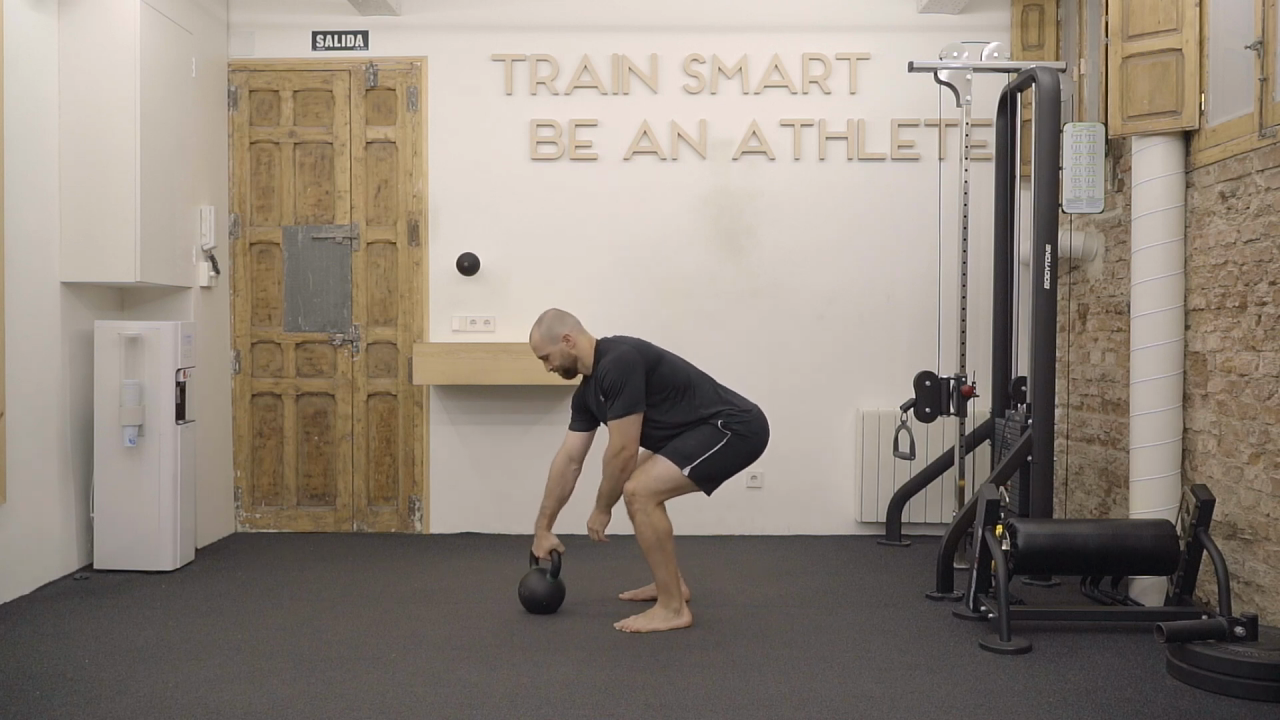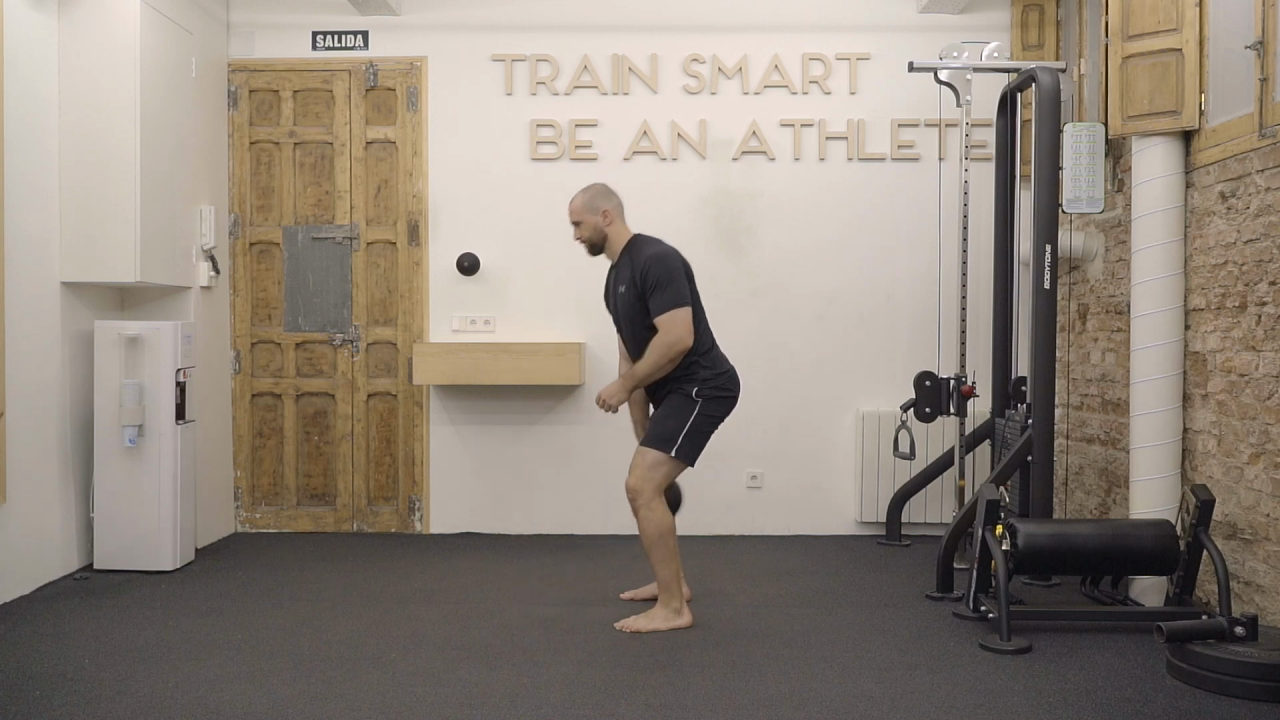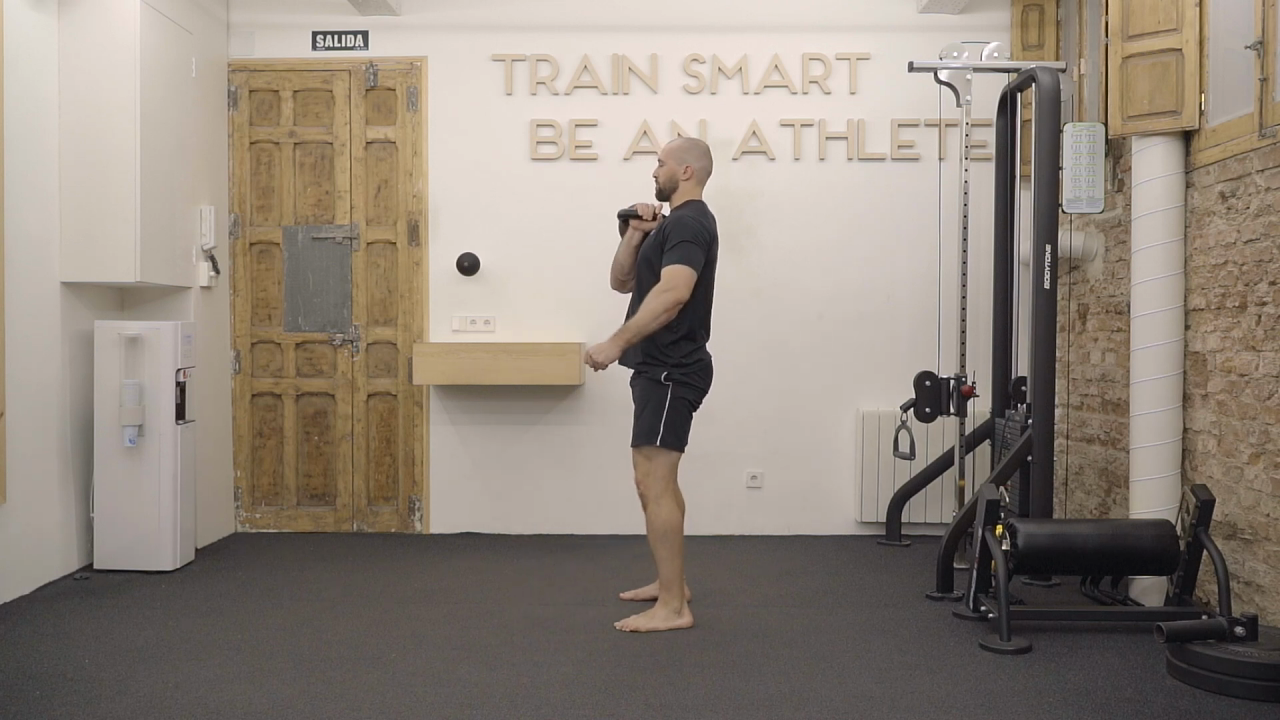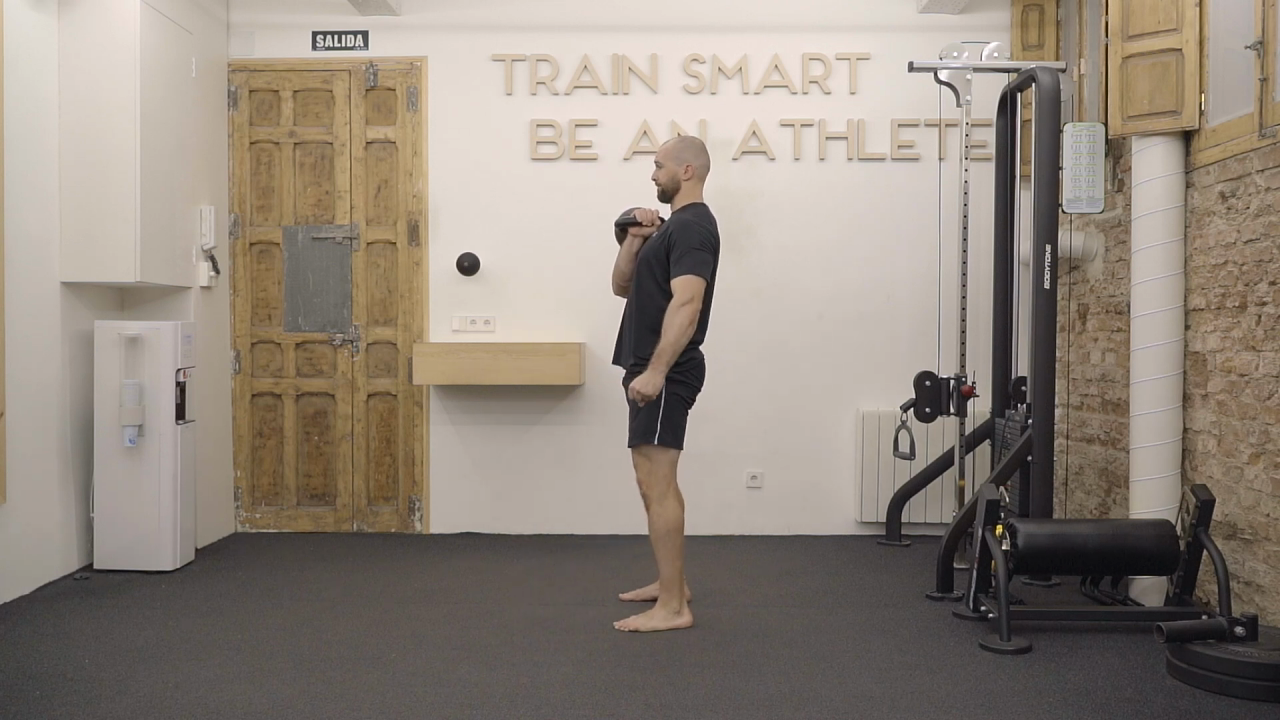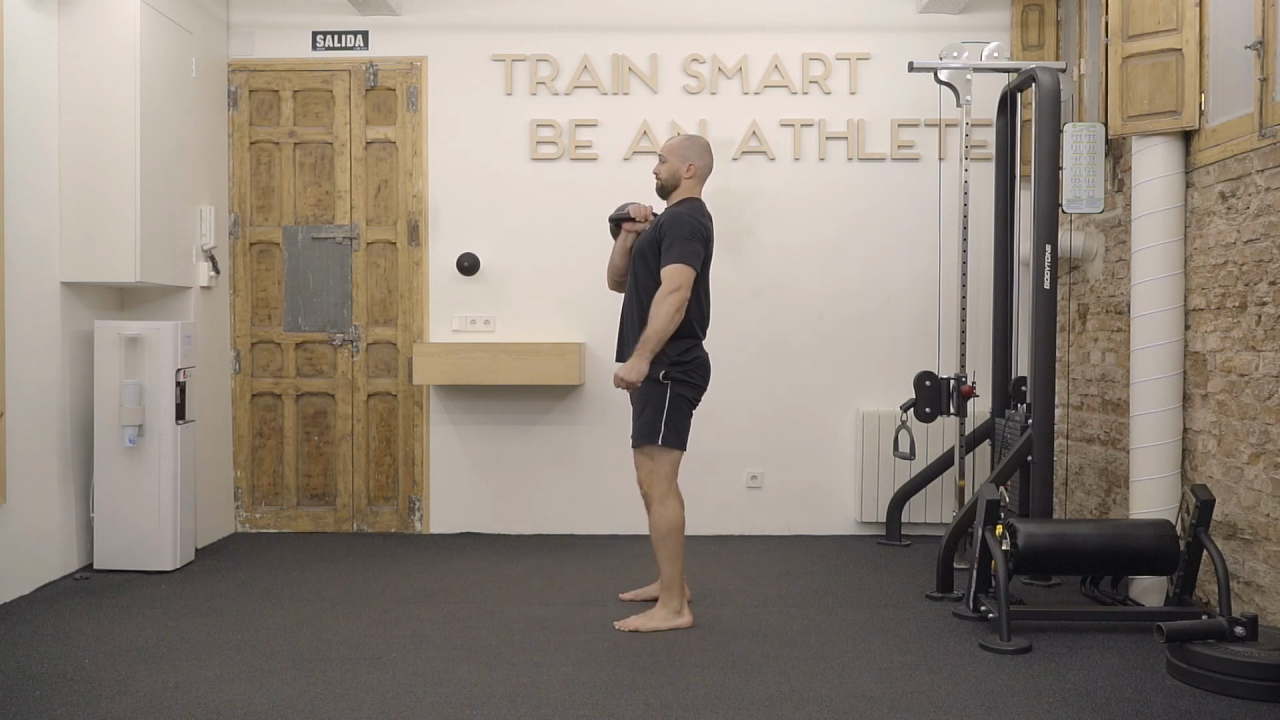
dt=1s
person 1, frame 1
left shoulder: (620, 363)
right shoulder: (590, 389)
left elbow: (623, 450)
right elbow: (568, 460)
left wrist: (601, 510)
right wrist: (543, 528)
left hip: (735, 429)
right hip: (721, 427)
left knee: (639, 492)
right knee: (637, 483)
left ankle: (672, 608)
right ankle: (671, 584)
person 1, frame 2
left shoulder: (655, 260)
right shoulder: (617, 277)
left elbow: (677, 340)
right elbow: (632, 354)
left wrist: (623, 388)
right wrist: (641, 424)
left hip: (701, 387)
right hip: (684, 390)
left knee: (640, 485)
right knee: (647, 480)
left ankle: (672, 608)
right ankle: (672, 582)
person 1, frame 3
left shoulder: (688, 222)
right shoulder: (672, 225)
left elbow: (673, 293)
right elbow: (622, 281)
left wrist: (615, 343)
right wrist: (635, 233)
left hip: (670, 370)
right hip: (662, 368)
left knee: (653, 484)
right knee: (659, 481)
left ankle: (672, 606)
right ankle: (671, 582)
person 1, frame 4
left shoulder: (693, 227)
right shoulder: (672, 227)
left elbow: (686, 303)
right elbow: (624, 287)
left wrist: (656, 371)
right wrist: (634, 239)
left hip: (664, 373)
right hip: (651, 368)
left knee: (655, 484)
right knee: (658, 481)
left ankle: (672, 607)
right ankle: (671, 583)
person 1, frame 5
left shoulder: (685, 218)
right shoulder: (668, 221)
left elbow: (674, 293)
right elbow: (619, 282)
left wrist: (639, 357)
right wrist: (628, 235)
left hip: (670, 369)
right hip: (661, 368)
left knee: (656, 484)
right knee: (657, 481)
left ankle: (674, 606)
right ankle: (671, 583)
